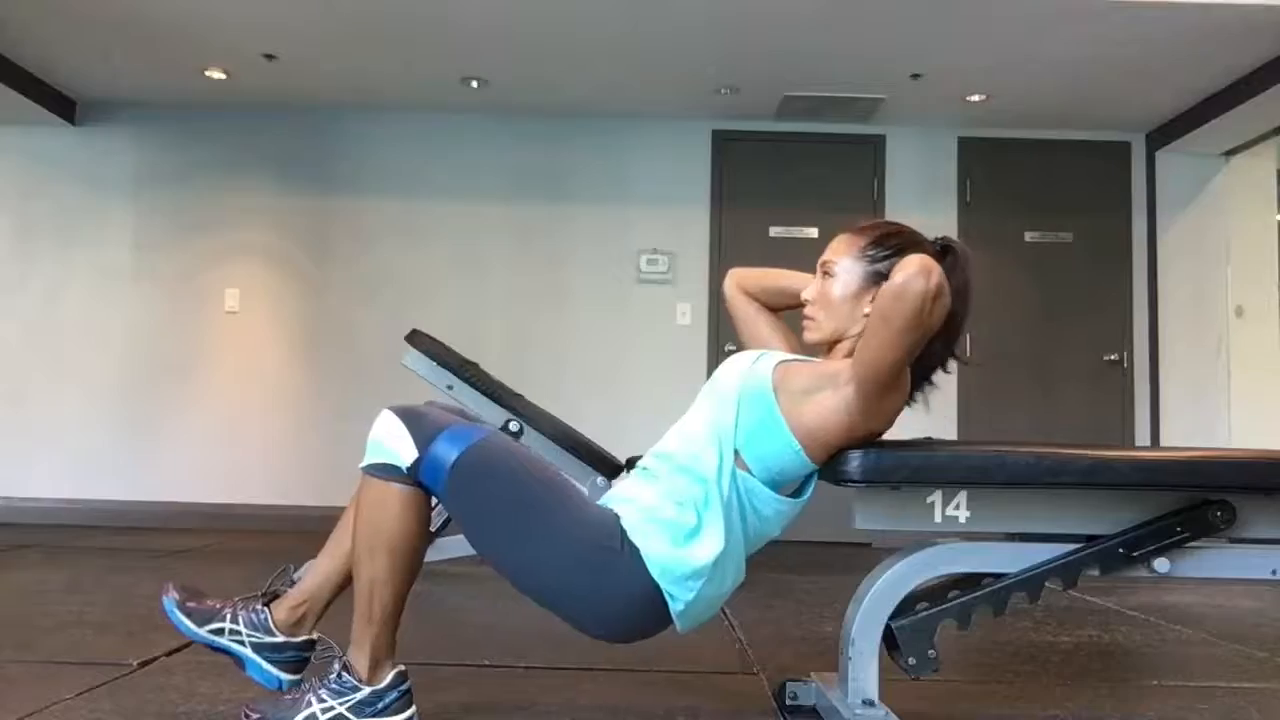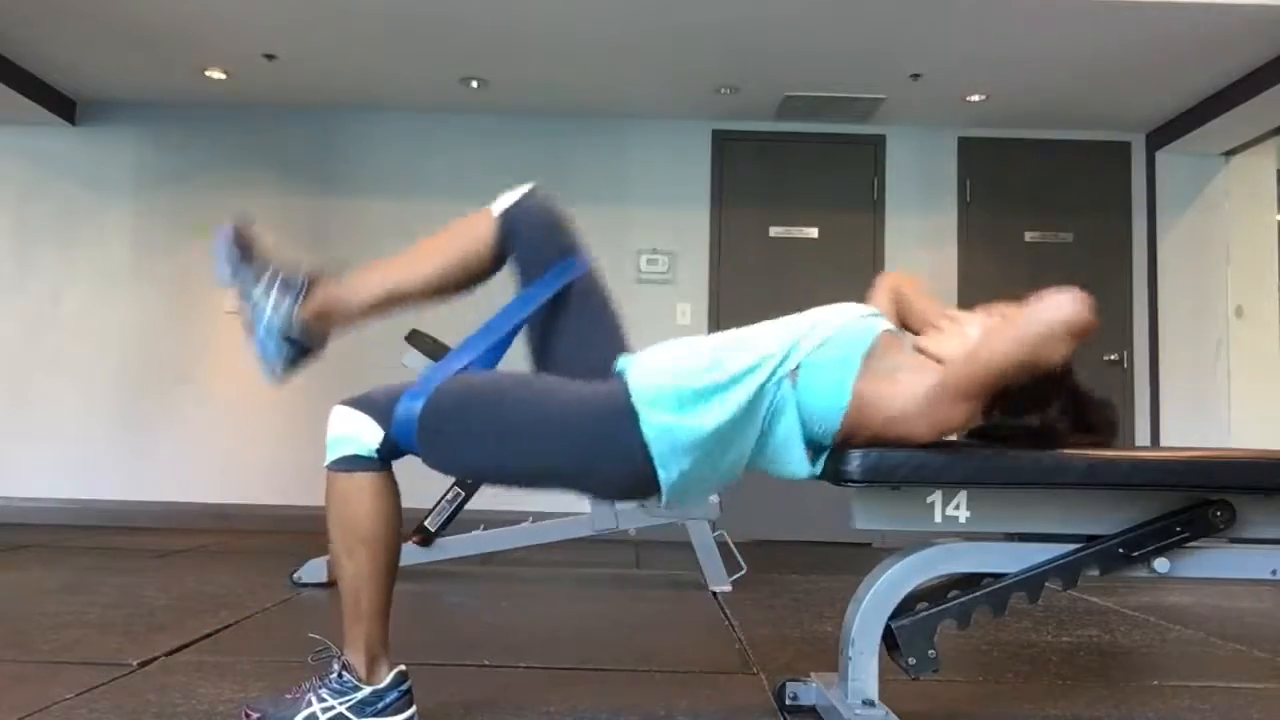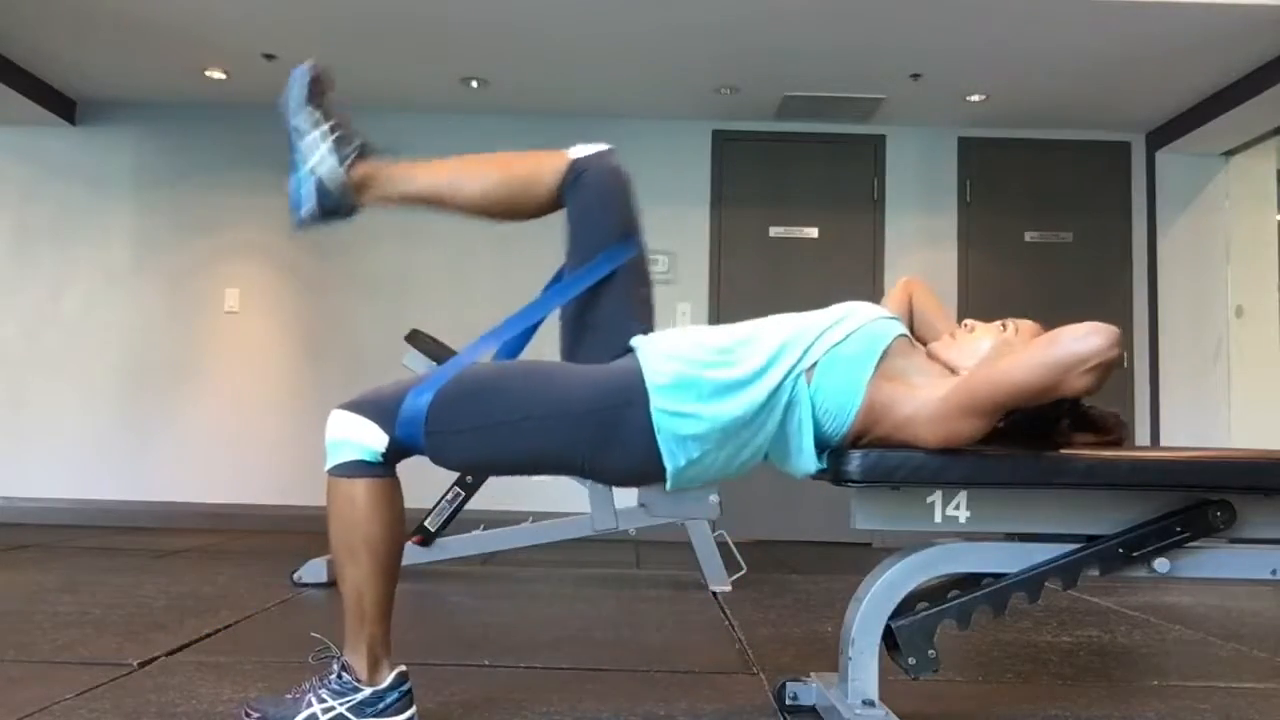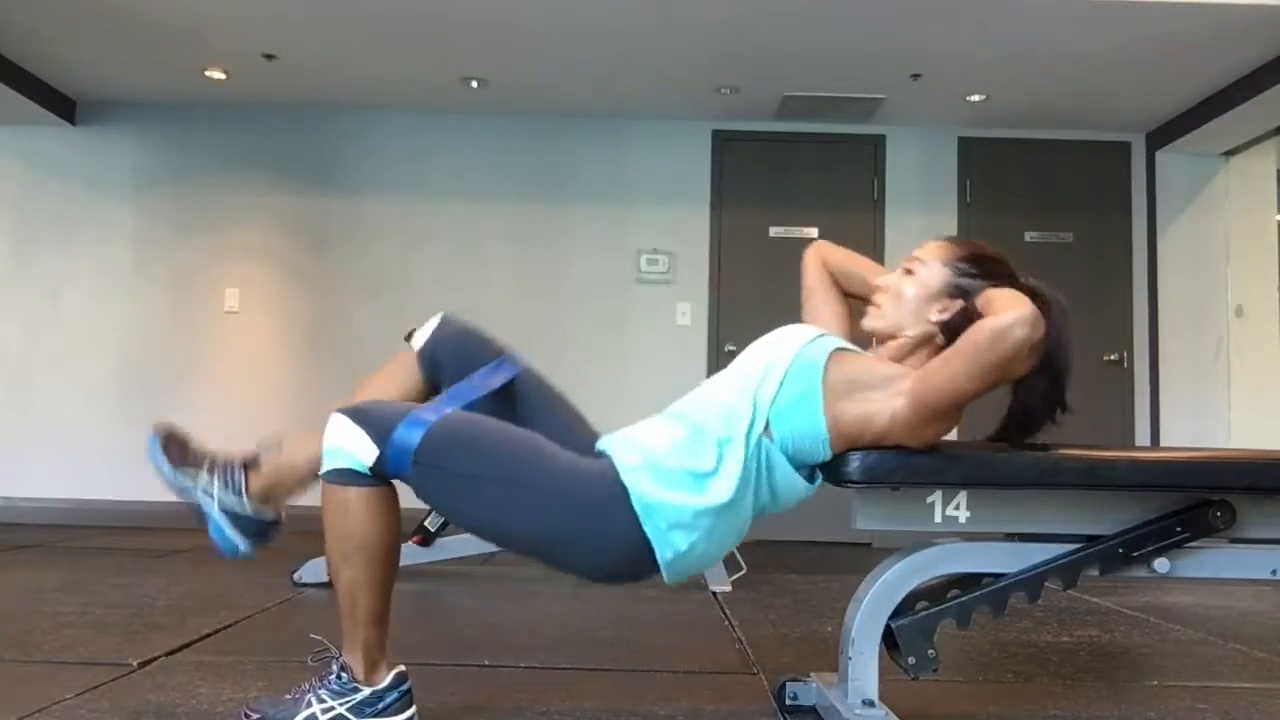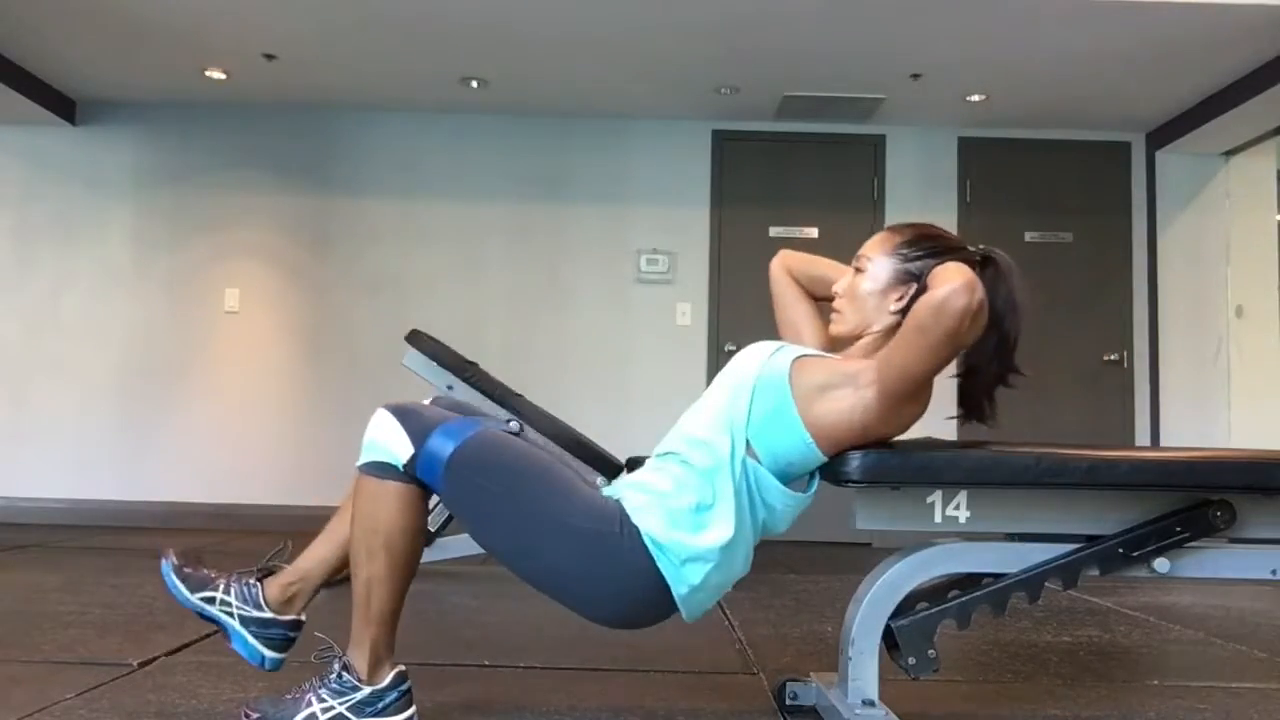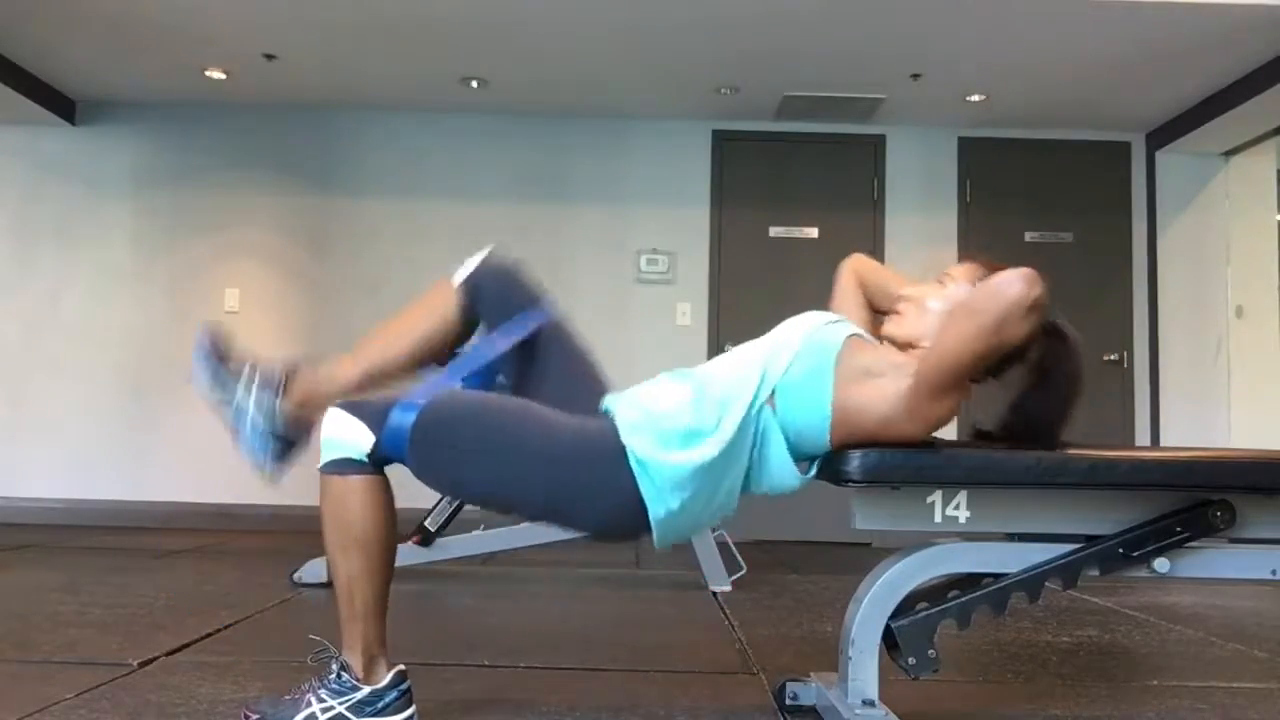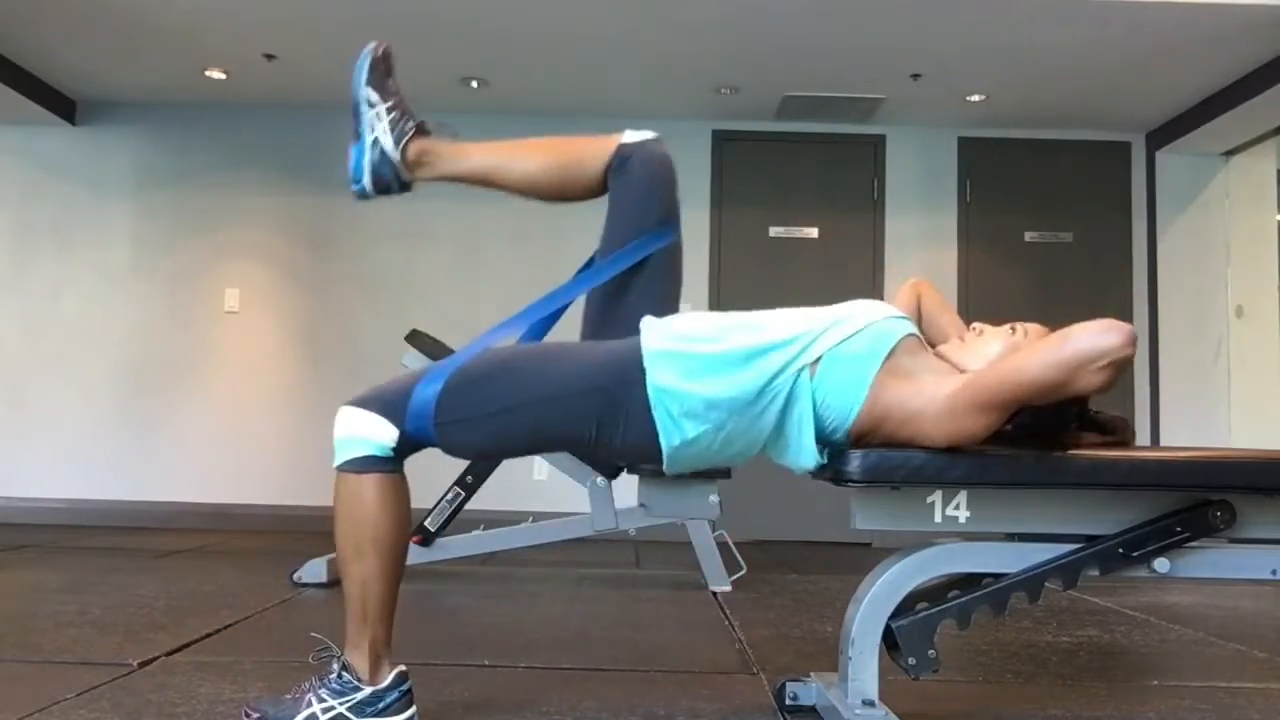
dt=0.5s
person 1, frame 1
left shoulder: (858, 396)
right shoulder: (803, 371)
left elbow: (920, 280)
right elbow: (737, 281)
left wrist: (874, 285)
right wrist: (831, 286)
left hip: (627, 572)
right hip: (620, 533)
left knee: (403, 435)
right knee: (426, 432)
right ankle: (284, 627)
person 1, frame 2
left shoulder: (934, 396)
right shoulder: (897, 352)
left elbow: (1070, 310)
right elbow: (895, 282)
left wrist: (996, 332)
right wrist: (938, 317)
left hip: (633, 432)
right hip: (631, 392)
left knee: (363, 426)
right knee: (526, 216)
right ankle: (312, 312)
person 1, frame 3
left shoulder: (946, 410)
right shoulder: (914, 360)
left elbow: (1095, 344)
right elbow: (911, 284)
left wrist: (983, 349)
right wrist: (954, 329)
left hip: (639, 413)
right hip: (641, 375)
left knee: (361, 428)
right knee: (593, 174)
right ankle: (351, 178)
person 1, frame 4
left shoulder: (904, 403)
right shoulder: (847, 359)
left elbow: (1022, 324)
right elbow: (819, 252)
left wrist: (975, 288)
right wrist: (897, 290)
left hip: (624, 515)
right hip: (615, 469)
left knee: (359, 435)
right knee: (444, 347)
right ankle: (251, 494)
person 1, frame 5
left shoulder: (877, 392)
right shoulder: (830, 365)
left elbow: (962, 296)
right elbow: (786, 264)
left wrist: (933, 273)
right wrist: (869, 277)
left hip: (637, 561)
right hip: (625, 523)
left knee: (402, 433)
right knee: (434, 428)
right ankle: (273, 605)
person 1, frame 6
left shoulder: (918, 391)
right shoulder: (871, 356)
left elbow: (1021, 290)
right elbow: (853, 266)
left wrist: (965, 300)
right wrist: (915, 300)
left hip: (627, 472)
right hip: (623, 434)
left knee: (356, 427)
right knee: (490, 280)
right ankle: (291, 403)
person 1, frame 7
left shoulder: (957, 407)
right shoulder: (926, 365)
left elbow: (1110, 339)
right elbow: (918, 287)
left wrist: (995, 348)
right wrist: (962, 332)
left hip: (644, 391)
right hip: (651, 359)
left knee: (369, 426)
right knee: (640, 161)
right ankle: (407, 156)
